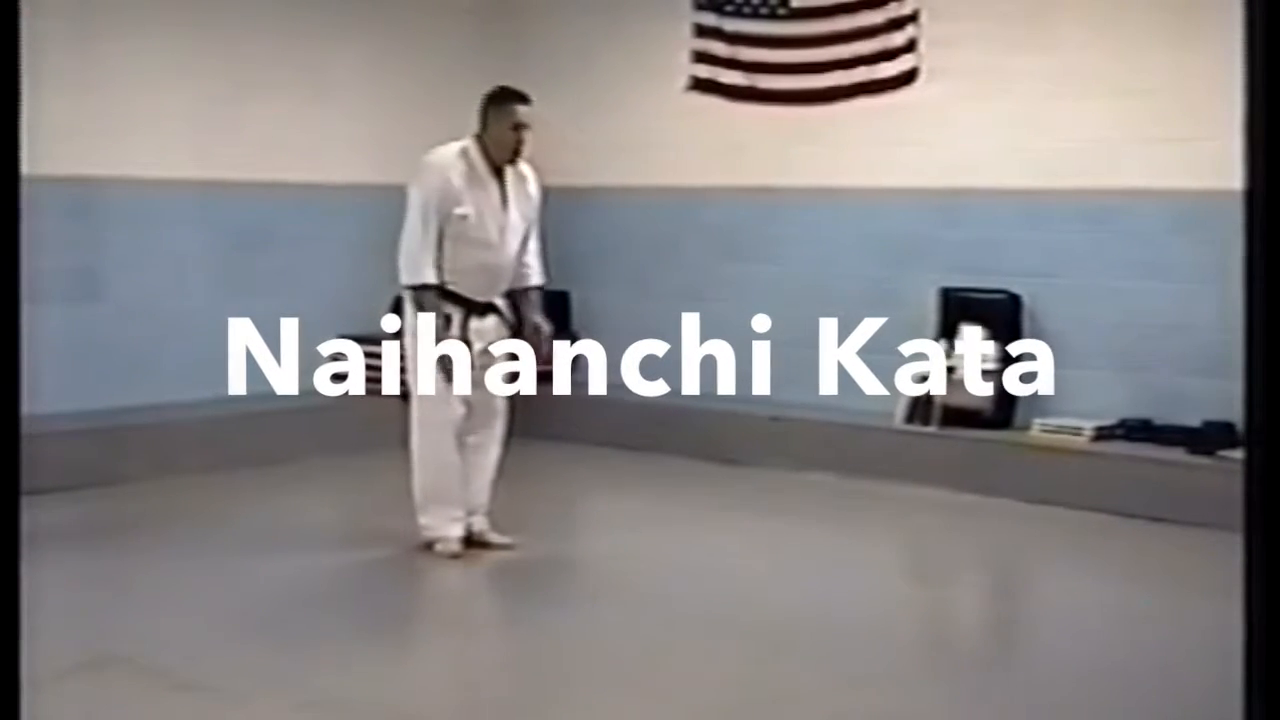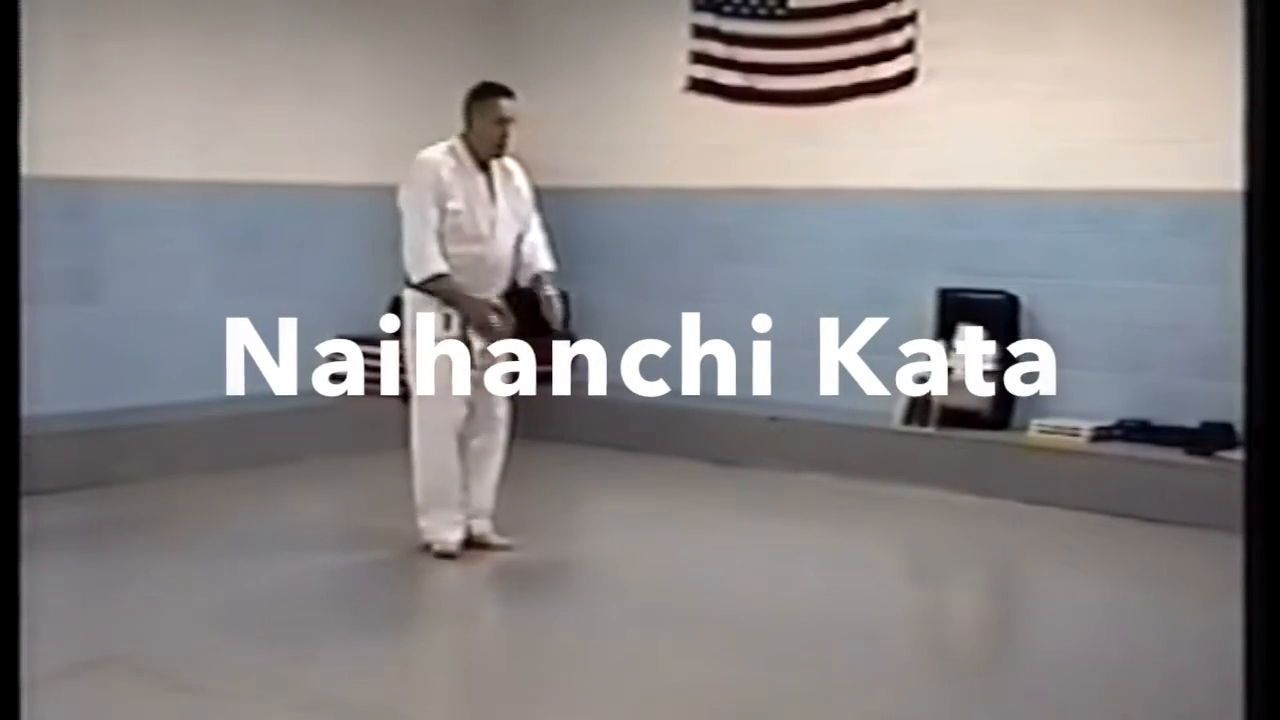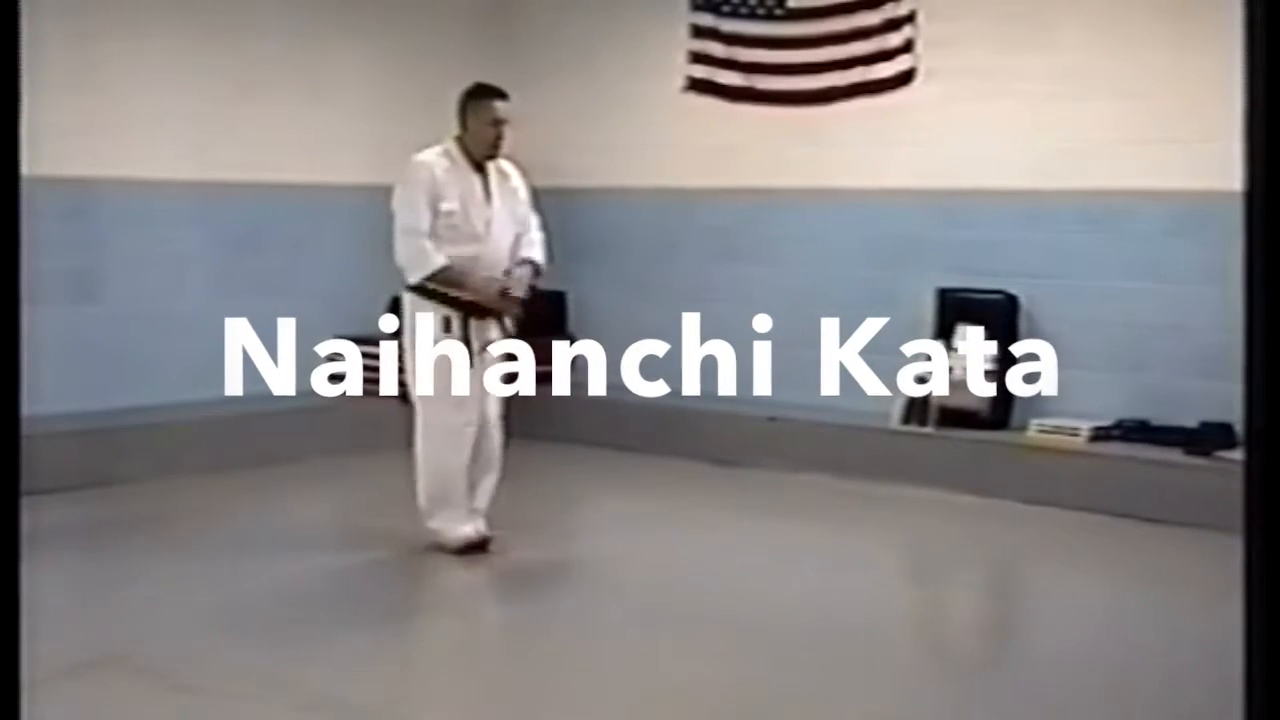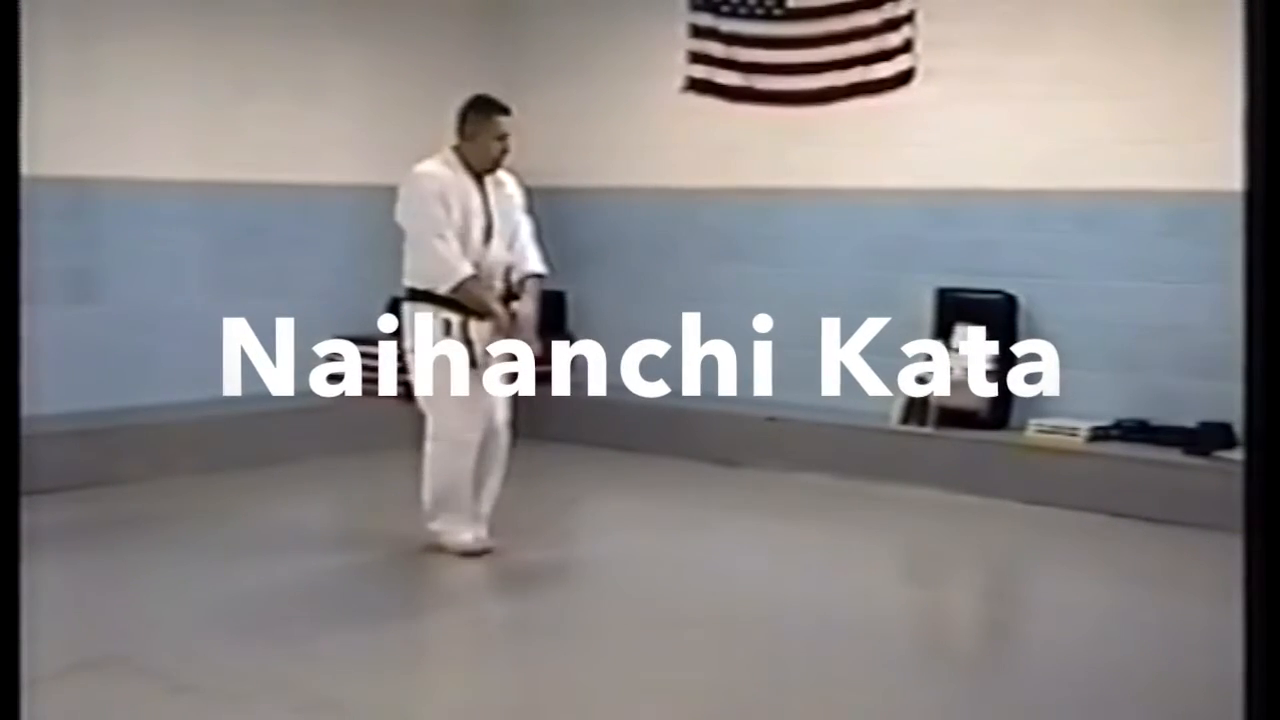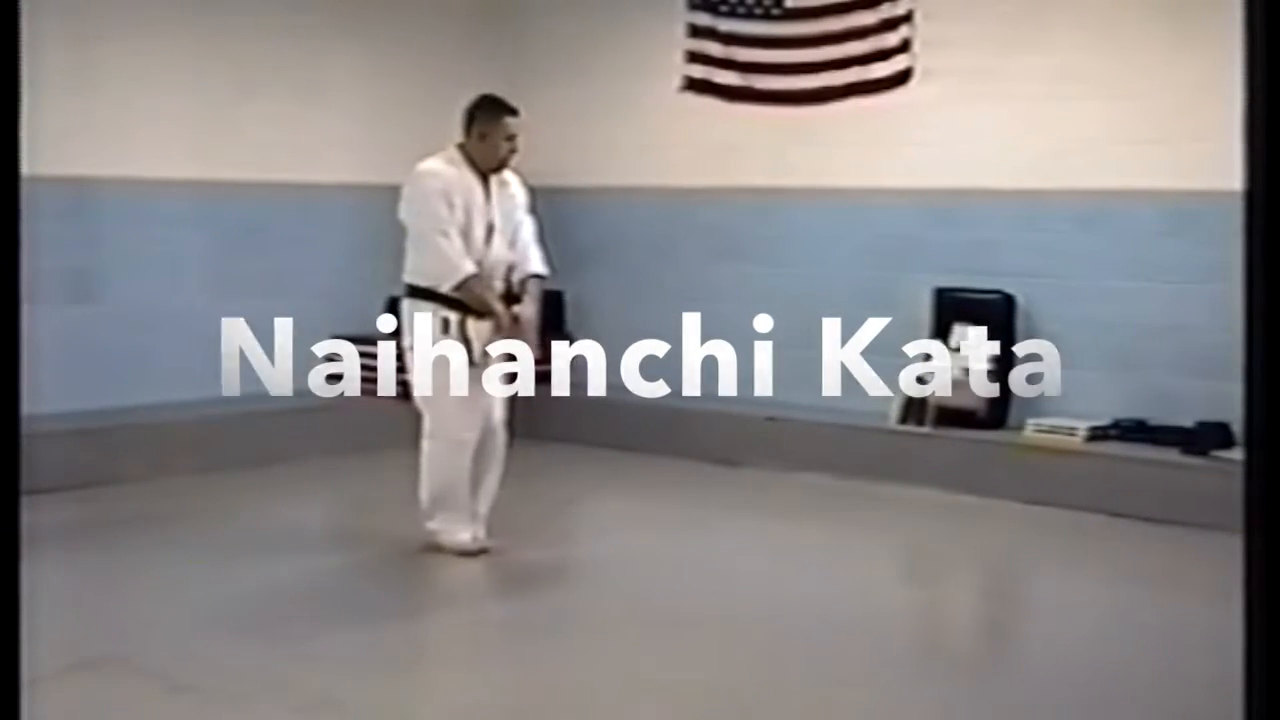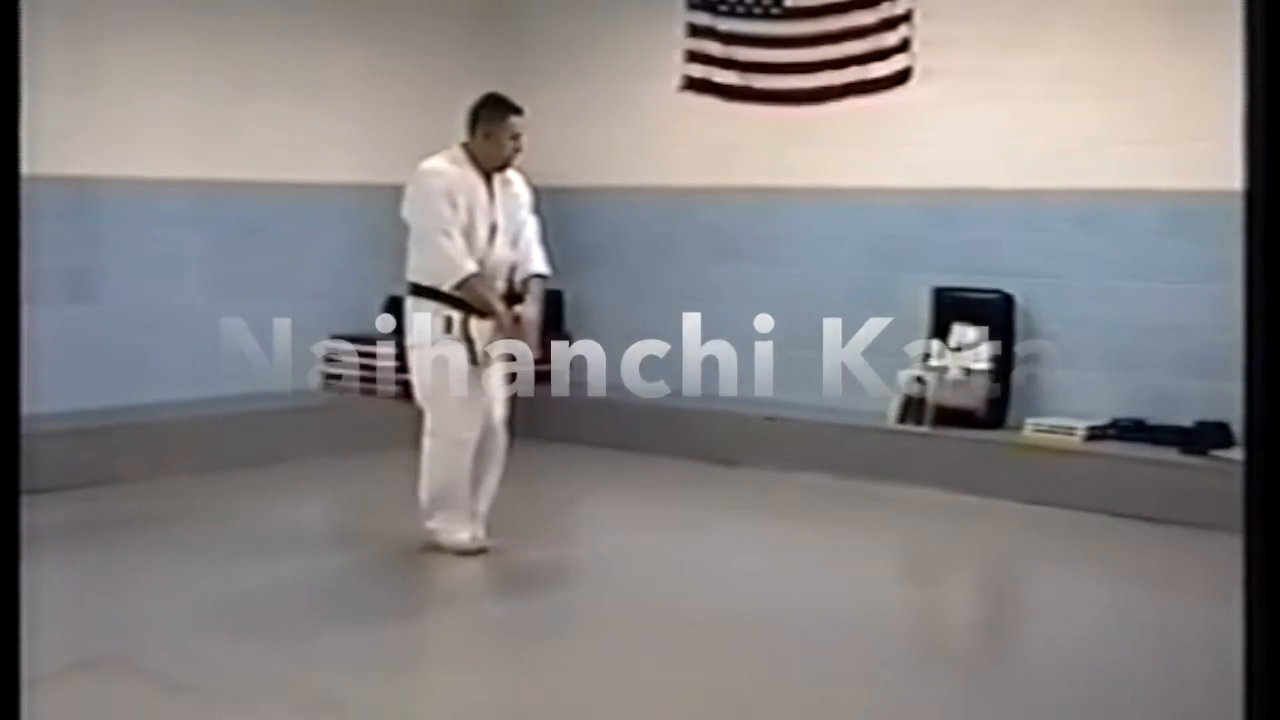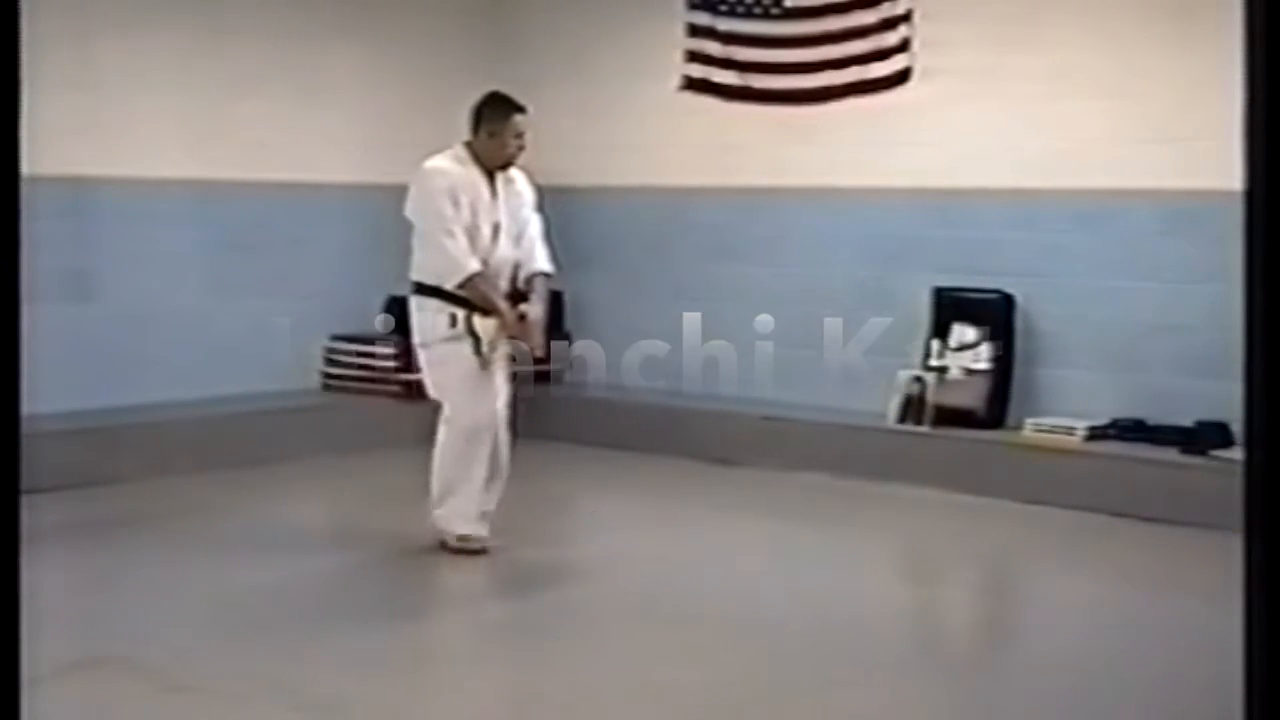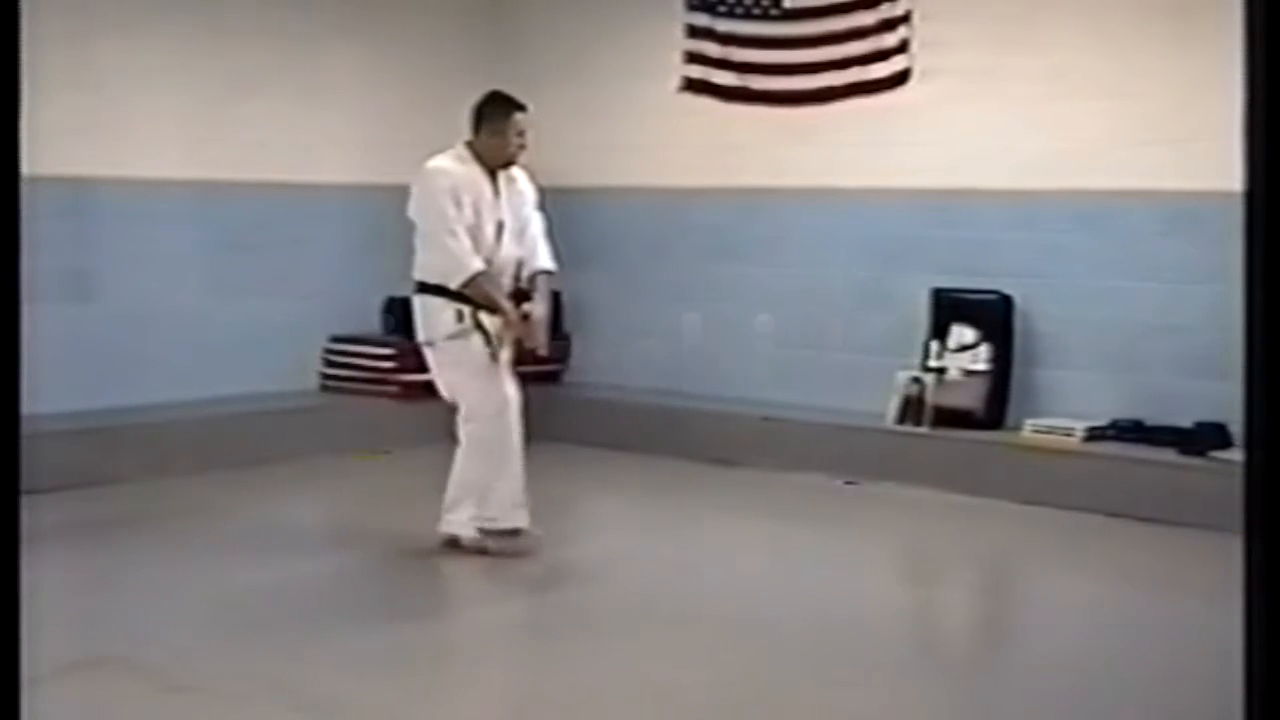
dt=0.2s
person 1, frame 1
left shoulder: (525, 179)
right shoulder: (442, 170)
left elbow: (526, 250)
right elbow: (417, 254)
left wrist: (532, 315)
right wrist: (437, 328)
left hip: (490, 315)
right hip: (437, 313)
left knee: (487, 419)
right knee: (439, 420)
left ankle: (473, 520)
right ankle: (441, 525)
person 1, frame 2
left shoulder: (512, 174)
right shoulder: (432, 168)
left elbow: (529, 237)
right elbow: (421, 252)
left wrist: (545, 288)
right wrist: (468, 306)
left hip: (490, 314)
right hip: (438, 313)
left knee: (491, 421)
right knee: (440, 420)
left ankle: (476, 521)
right ankle: (440, 528)
person 1, frame 3
left shoulder: (509, 177)
right shoulder: (427, 170)
left elbow: (530, 236)
right elbow: (413, 250)
left wrist: (522, 275)
right wrist: (477, 286)
left hip: (486, 320)
right hip: (438, 316)
left knee: (488, 422)
right knee: (447, 421)
left ankle: (471, 518)
right ankle: (449, 523)
person 1, frame 4
left shoulder: (506, 186)
right shoulder: (427, 182)
left elbow: (524, 250)
right elbow: (444, 265)
left wrist: (526, 302)
right wrist: (498, 312)
left hip: (488, 323)
right hip: (439, 322)
left knee: (493, 426)
right knee: (456, 426)
left ankle: (472, 522)
right ankle: (451, 527)
person 1, frame 5
left shoulder: (510, 186)
right shoulder: (431, 179)
left elbow: (525, 249)
right elbow: (447, 261)
left wrist: (528, 303)
right wrist: (499, 310)
left hip: (488, 321)
right hip: (439, 319)
left knee: (491, 426)
right knee: (453, 426)
left ankle: (470, 522)
right ankle: (449, 526)
person 1, frame 6
left shoulder: (514, 185)
right shoulder: (435, 178)
left elbow: (528, 249)
right elbow: (448, 260)
left wrist: (530, 304)
right wrist: (499, 309)
left hip: (489, 320)
right hip: (442, 317)
left knee: (491, 426)
right knee: (454, 426)
left ankle: (469, 523)
right ankle: (447, 526)
person 1, frame 7
left shoulder: (517, 184)
right shoulder: (438, 176)
left elbow: (531, 247)
right elbow: (451, 258)
left wrist: (535, 303)
right wrist: (503, 308)
left hip: (492, 317)
right hip: (446, 312)
left knee: (491, 419)
right knee: (471, 415)
left ankle: (466, 523)
right ankle: (454, 523)
person 1, frame 8
left shoulder: (518, 182)
right shoulder: (440, 176)
left elbow: (534, 245)
right elbow: (455, 258)
left wrist: (539, 301)
right wrist: (507, 308)
left hip: (494, 314)
right hip: (450, 312)
left knee: (485, 417)
right knee: (494, 407)
left ankle: (462, 524)
right ankle: (500, 521)
